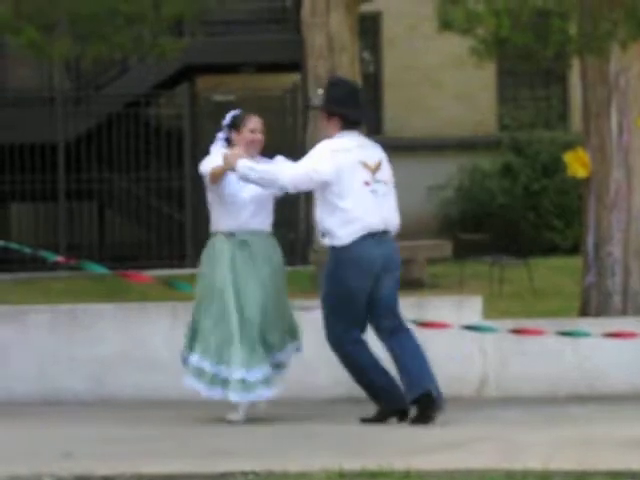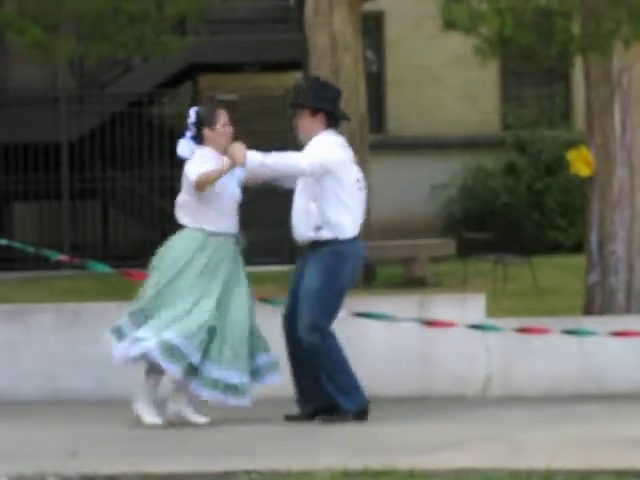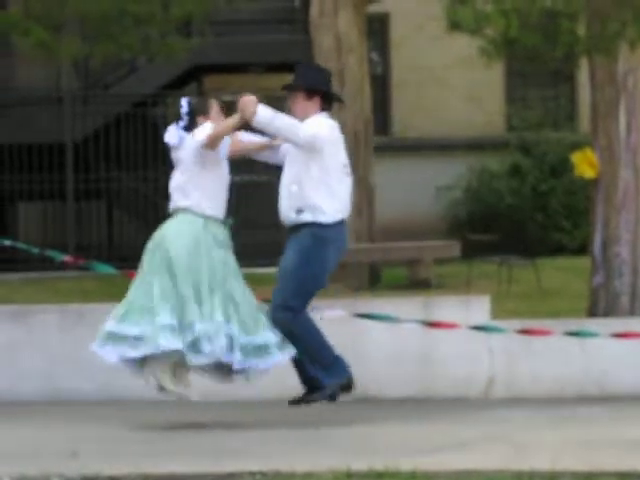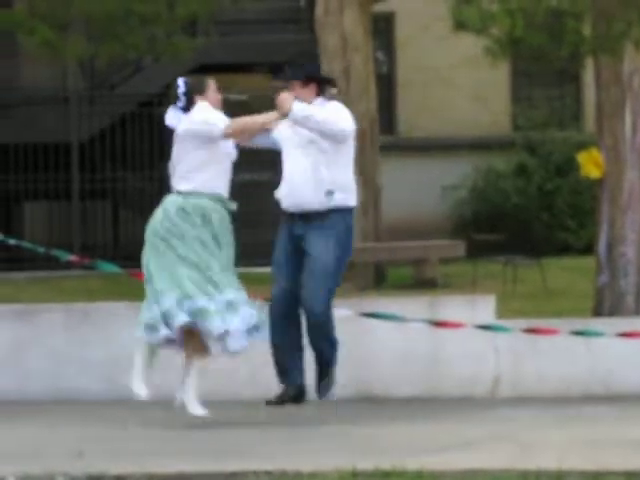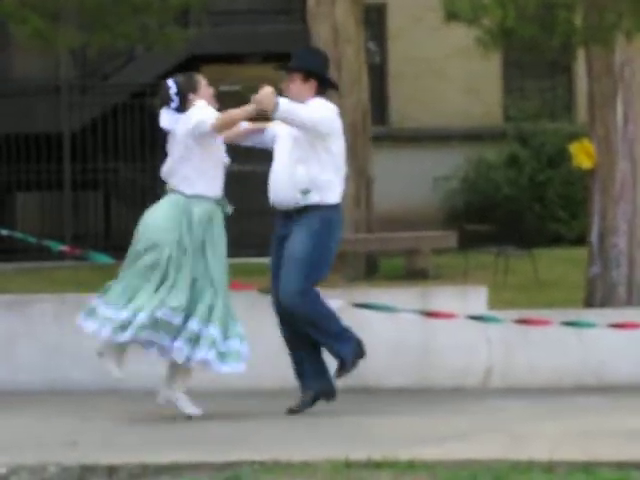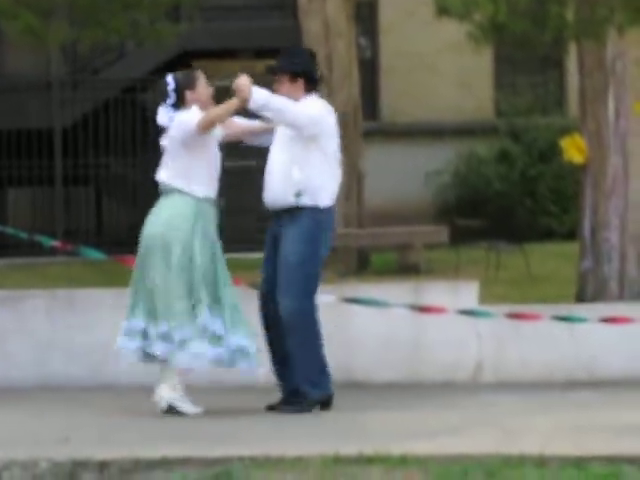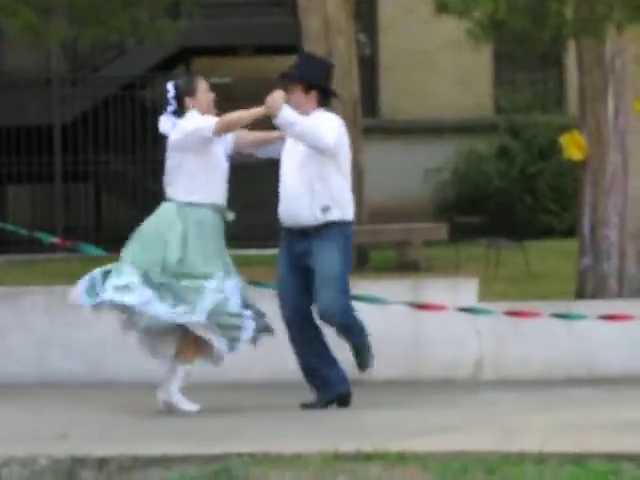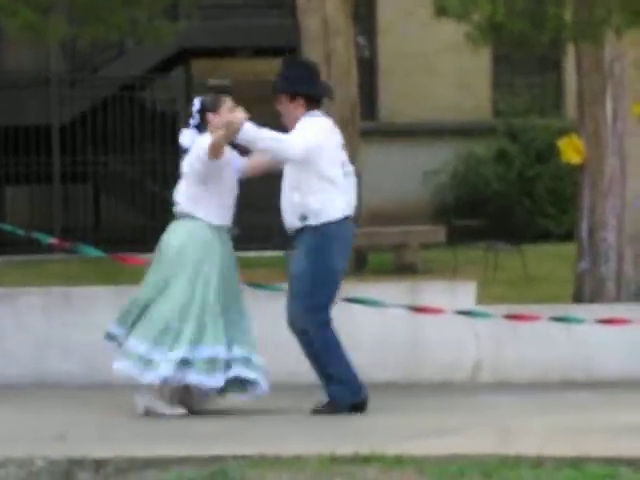
dt=0.4s
person 1, frame 1
left shoulder: (330, 152)
right shoulder: (373, 151)
left elbow: (291, 179)
left wrist: (242, 165)
left hip: (350, 254)
right hip: (384, 249)
left knee: (342, 335)
right knee: (391, 327)
left ankle: (392, 401)
right ankle: (424, 392)
person 1, frame 2
left shoulder: (325, 146)
right shoulder: (331, 149)
left elbow: (301, 164)
right elbow: (302, 177)
left wrist: (250, 159)
right wrist: (264, 171)
left hip: (334, 253)
right hip: (322, 252)
left knee: (313, 331)
right knee: (295, 325)
left ankle: (351, 404)
right ankle: (317, 402)
person 1, frame 3
left shoulder: (321, 127)
right shoulder: (317, 136)
left elbow: (296, 132)
right elbow: (284, 153)
left wrist: (257, 113)
left hip: (316, 237)
right hip: (314, 236)
left knee: (284, 311)
right knee: (289, 310)
left ankle: (332, 374)
right ankle: (321, 381)
person 1, frame 4
left shoulder: (335, 112)
right shoulder: (294, 125)
left elbow: (342, 131)
right elbow: (265, 135)
left wrist: (292, 111)
left hip: (331, 224)
right hip: (295, 225)
left knee: (315, 302)
right knee: (282, 299)
left ankle: (325, 354)
right ankle: (292, 381)
person 1, frame 5
left shoulder: (323, 112)
right shoulder: (292, 124)
left elbow: (311, 122)
right elbow: (268, 135)
left wrist: (276, 105)
right wrist: (236, 132)
left hip: (317, 222)
right hip: (290, 221)
left knee: (294, 295)
right knee: (285, 305)
left ankle: (345, 344)
right ankle: (316, 382)
person 1, frame 6
left shoulder: (316, 111)
right shoulder: (298, 120)
left elbow: (294, 118)
right elbow: (277, 131)
left wrist: (252, 94)
left hip: (308, 223)
right hip: (287, 222)
left knee: (295, 306)
right knee: (271, 305)
left ankle: (314, 390)
right ankle: (298, 389)
person 1, frame 7
left shoulder: (330, 125)
right shoulder: (299, 130)
left elbow: (321, 141)
right elbow: (282, 143)
left wrist: (281, 114)
left hip: (331, 235)
right hip: (294, 239)
left knee: (332, 309)
right knee: (294, 317)
left ankle: (355, 335)
right ankle: (333, 389)
person 1, frame 8
left shoulder: (313, 130)
right shoulder: (321, 129)
left elbow: (290, 149)
left wrist: (243, 129)
left hip: (323, 237)
right hip: (322, 236)
left knee: (307, 318)
right knee: (305, 317)
left ankle: (345, 395)
right ankle: (349, 394)
person 2, frame 1
right shoulder: (215, 162)
right elbow: (212, 176)
right wrist: (228, 162)
left hip: (261, 251)
right hip: (225, 252)
left knee: (253, 321)
right knee: (222, 322)
left ankle: (245, 396)
person 2, frame 2
left shoulder: (225, 164)
right shoulder: (199, 163)
right elbow: (201, 183)
right wrist: (230, 166)
left hip: (221, 254)
right hip: (195, 252)
left knee: (223, 327)
right knee: (175, 322)
left ankle: (178, 402)
right ankle: (145, 396)
person 2, frame 3
left shoulder: (197, 148)
right shoulder: (200, 139)
left elbow: (239, 147)
right elbow: (216, 134)
right wrist: (243, 115)
left hip: (189, 238)
right hip: (194, 237)
left knee: (202, 309)
right knee: (209, 309)
right ankle: (163, 369)
person 2, frame 4
left shoulder: (206, 127)
right shoulder: (198, 119)
left elbow: (240, 134)
right elbow: (235, 128)
right wrist: (277, 114)
left hip: (209, 221)
right hip: (183, 216)
left knee: (204, 299)
right knee: (185, 294)
left ankle: (188, 387)
right ankle: (143, 359)
person 2, frame 5
left shoulder: (189, 128)
right shoulder: (195, 117)
left elbow: (228, 135)
right elbow: (222, 122)
right wrist: (257, 107)
left hip: (198, 221)
right hip: (182, 217)
left knee: (196, 302)
right knee: (157, 291)
left ankle: (175, 388)
right ankle: (116, 340)
person 2, frame 6
left shoulder: (198, 124)
right shoulder: (187, 120)
left elbow: (236, 129)
right elbow: (209, 121)
left wrist: (276, 124)
right wrist: (238, 100)
left hip: (181, 220)
right hip: (182, 220)
left knee: (183, 308)
right knee: (188, 307)
left ankle: (170, 387)
right ankle: (169, 387)
person 2, frame 7
left shoulder: (209, 132)
right shoulder: (187, 129)
left elbow: (246, 140)
right elbow: (225, 124)
left wrist: (286, 134)
right wrist: (265, 109)
left hip: (203, 229)
right hip: (180, 227)
left knee: (199, 311)
left ankle: (171, 388)
right ankle: (113, 284)
person 2, frame 8
left shoulder: (223, 157)
right shoulder: (206, 147)
left elbow: (250, 166)
right elbow: (220, 140)
right wrist: (235, 126)
left hip: (206, 243)
right hip: (196, 242)
left knee: (205, 318)
right knee: (187, 319)
left ankle: (184, 389)
right ankle: (150, 394)
